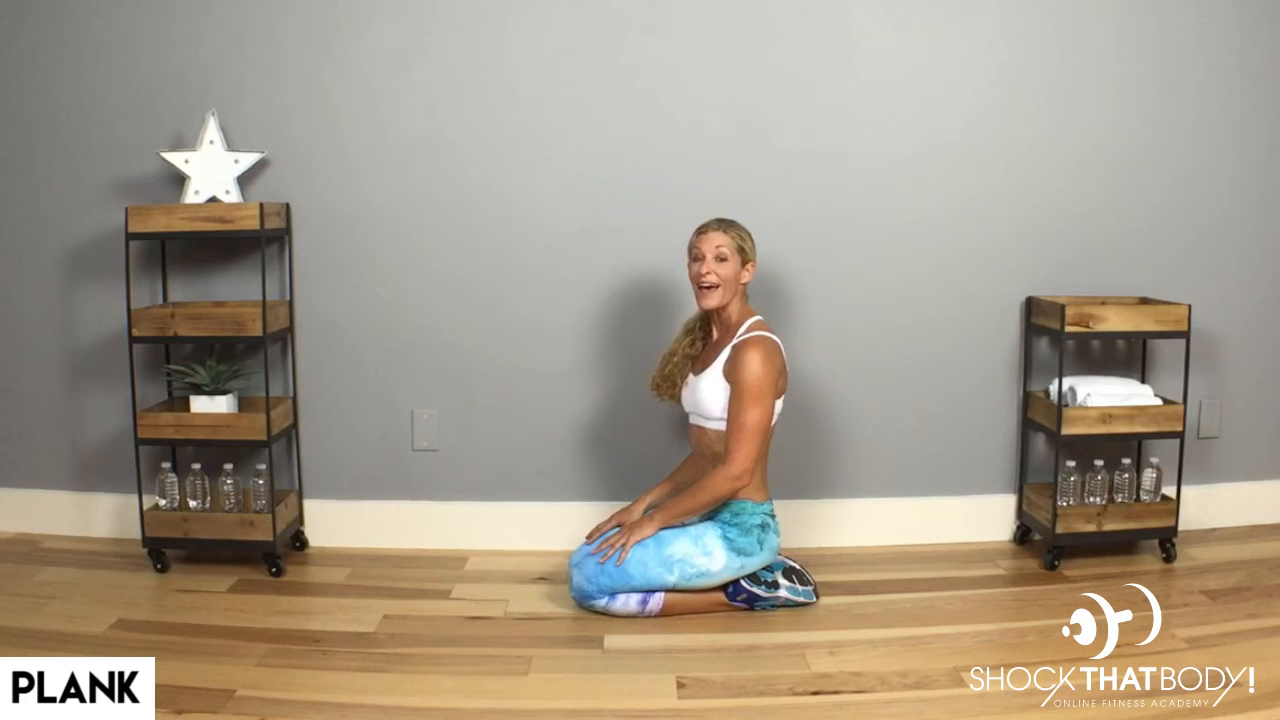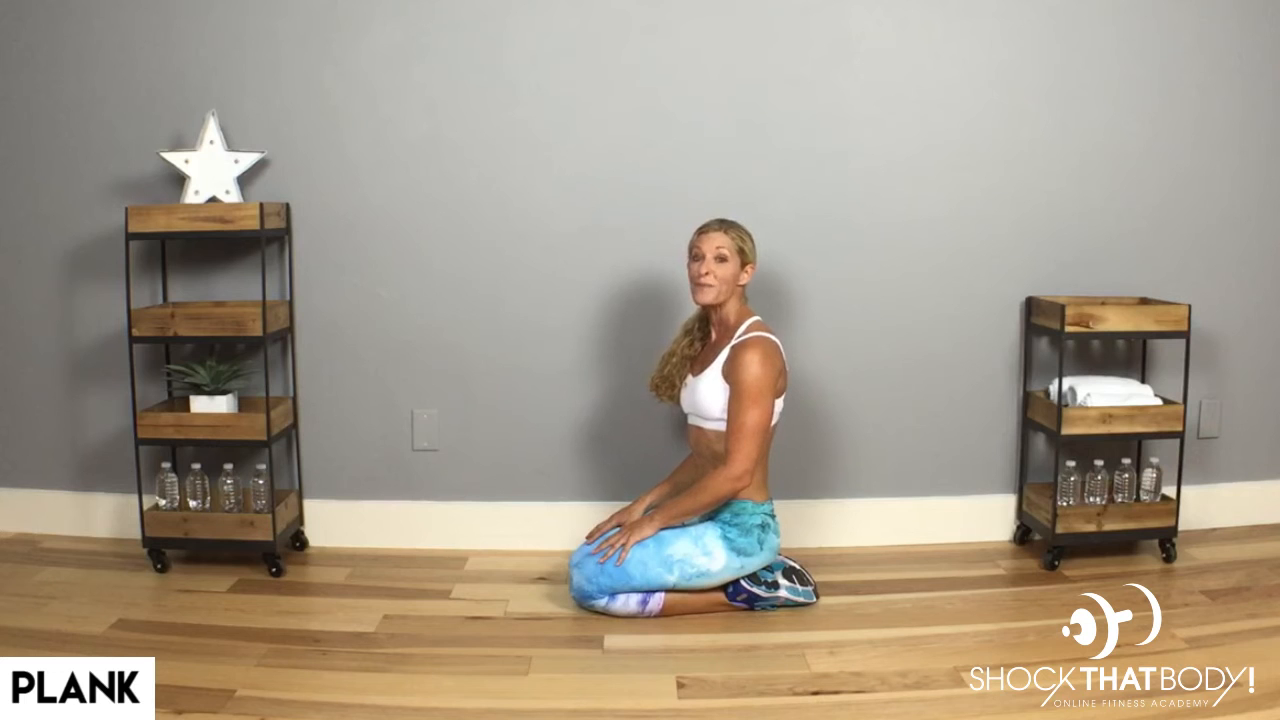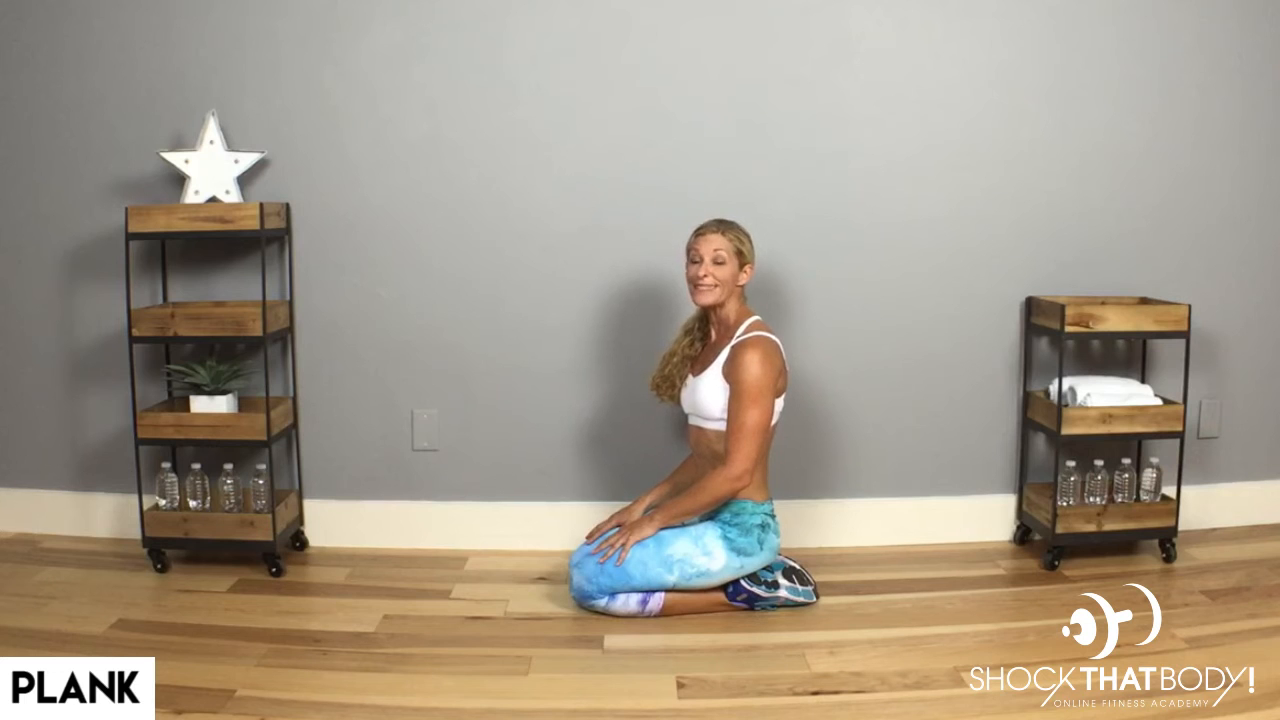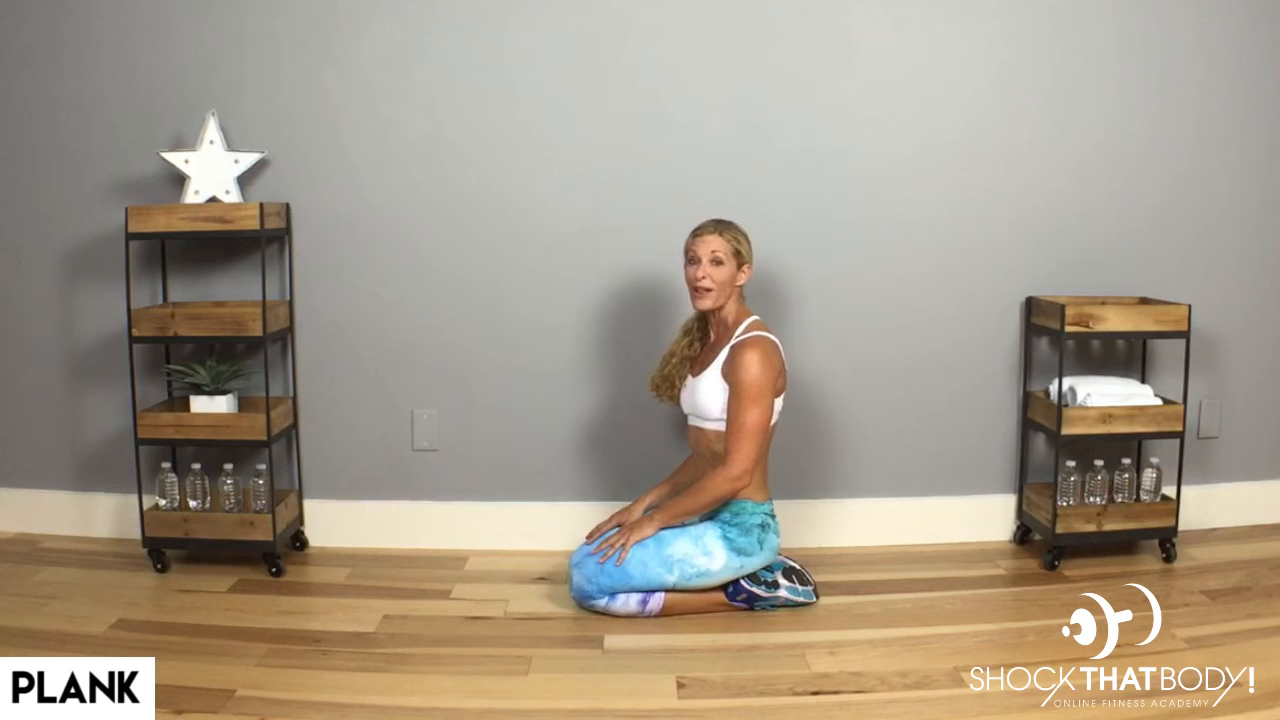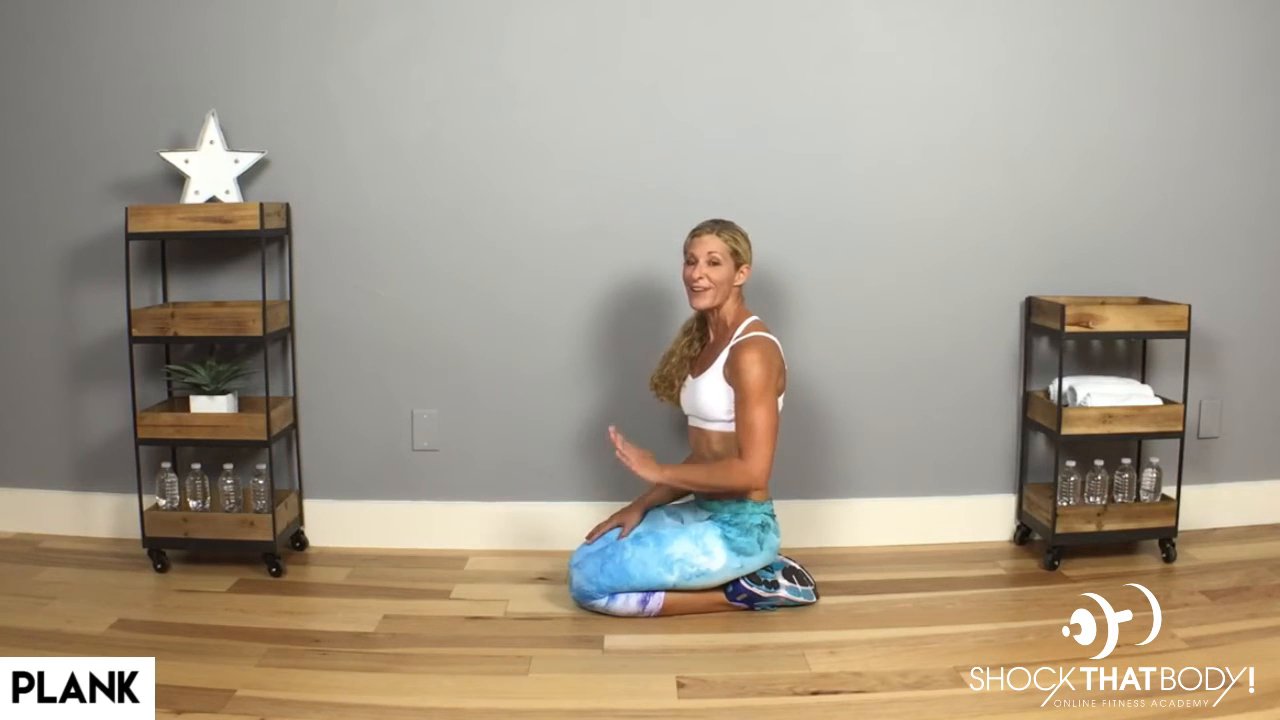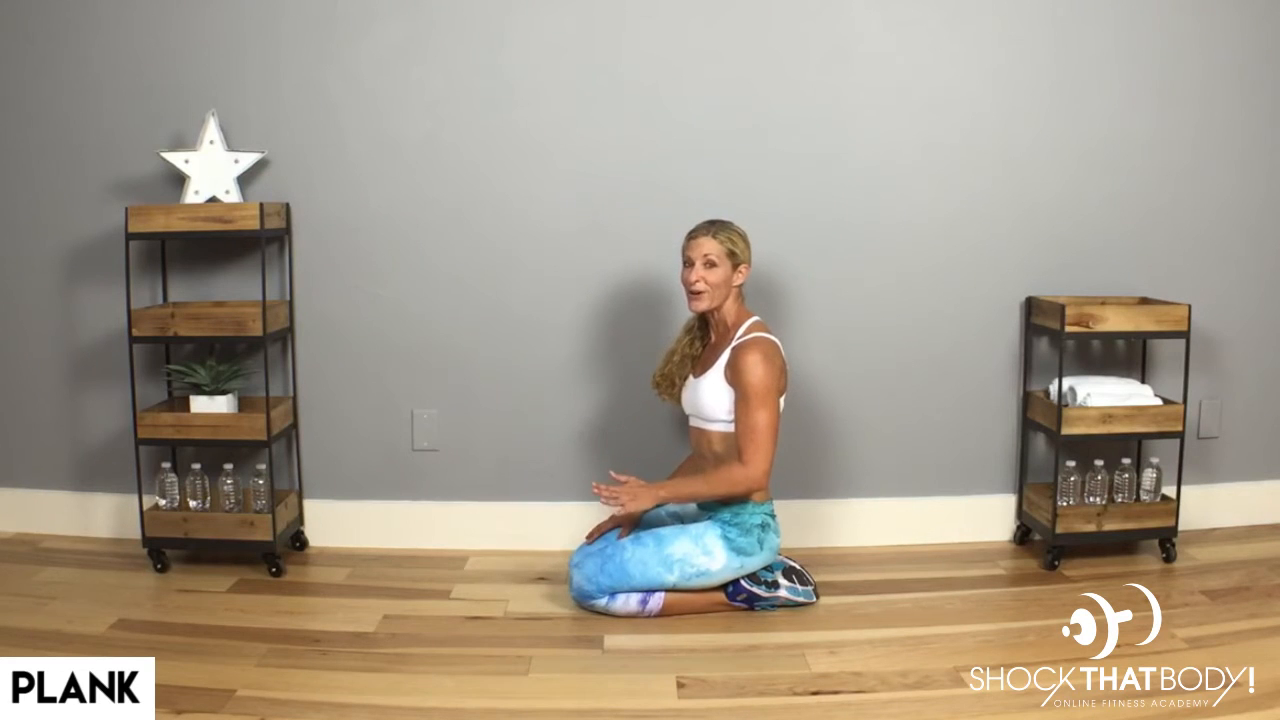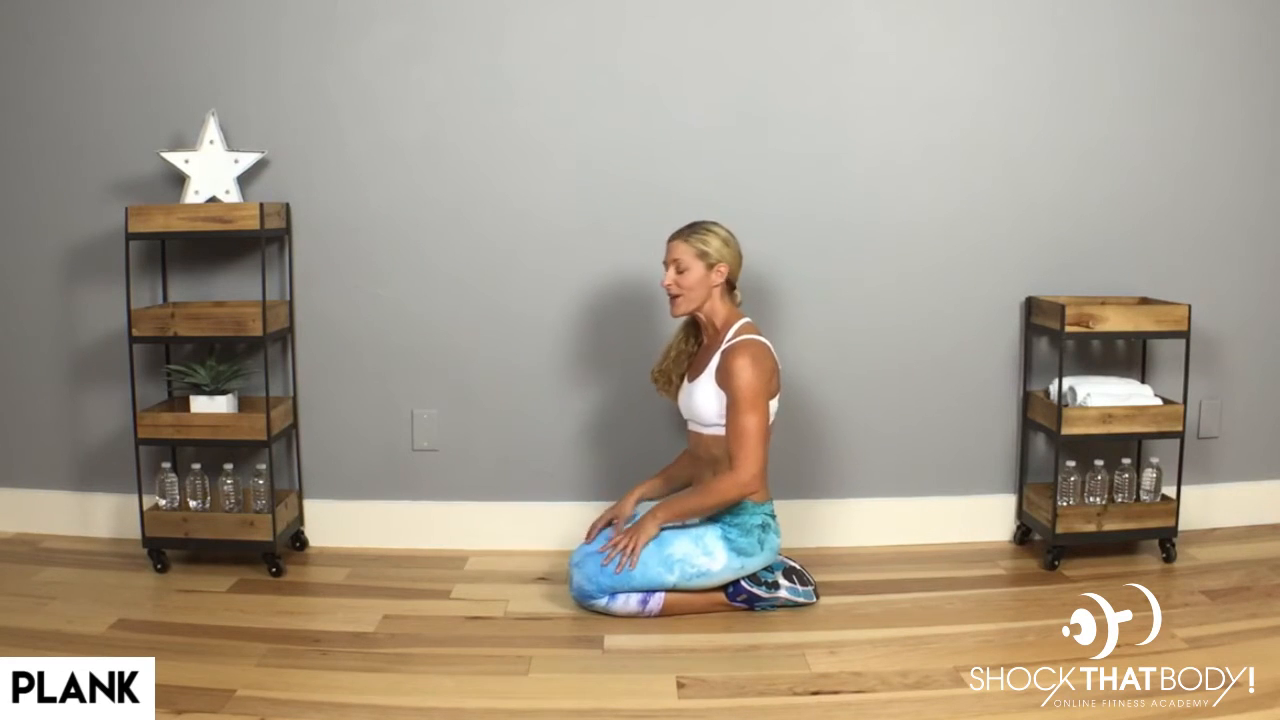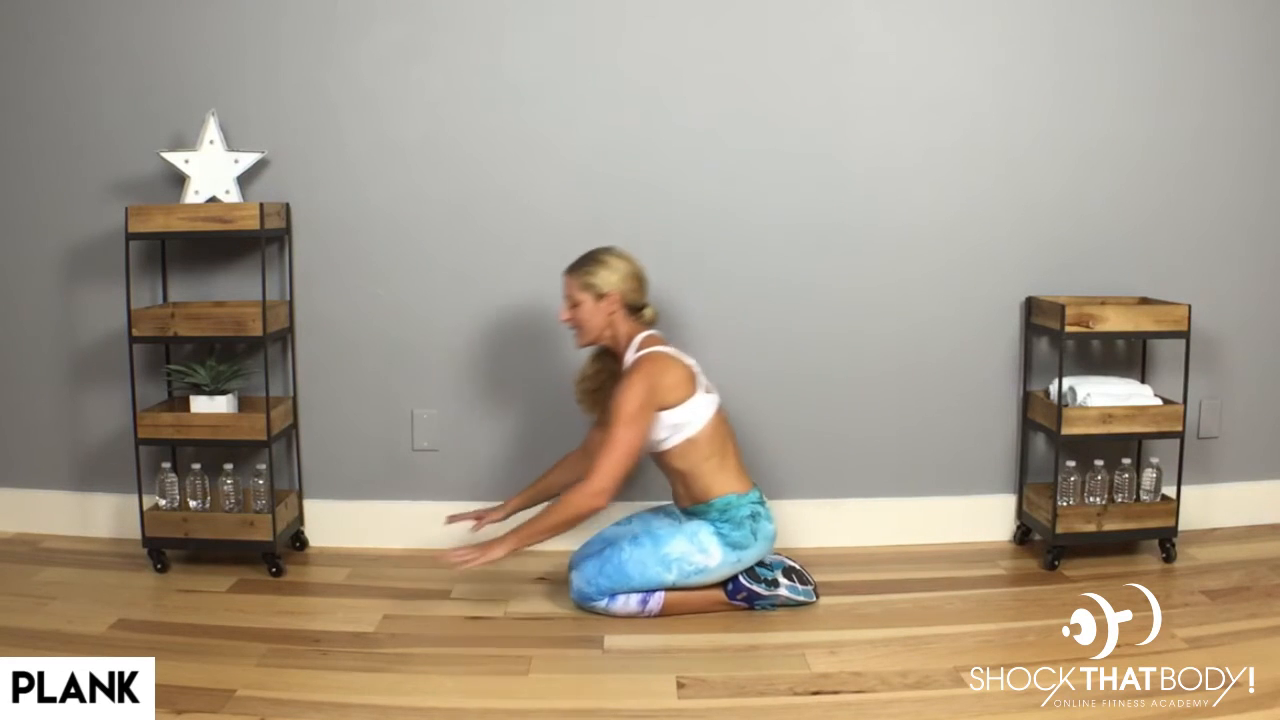
dt=0.4s
person 1, frame 1
left shoulder: (754, 351)
right shoulder: (706, 339)
left elbow: (736, 470)
left wrist: (654, 520)
right wrist: (645, 502)
left hip: (738, 528)
right hip: (709, 513)
left knee: (589, 579)
right knee: (587, 557)
left ankle: (743, 592)
right ankle: (753, 573)
person 1, frame 2
left shoulder: (753, 350)
right shoulder: (703, 340)
left elbow: (737, 472)
left wrist: (654, 520)
right wrist: (644, 503)
left hip: (739, 527)
right hip: (709, 513)
left knee: (588, 579)
right knee: (585, 559)
left ankle: (742, 592)
right ankle: (753, 574)
person 1, frame 3
left shoulder: (753, 351)
right shoulder: (706, 339)
left elbow: (736, 472)
left wrist: (654, 519)
right wrist: (645, 502)
left hip: (739, 528)
right hip: (709, 514)
left knee: (589, 580)
right knee: (587, 558)
left ankle: (742, 592)
right ankle: (753, 573)
person 1, frame 4
left shoulder: (752, 350)
right shoulder: (703, 340)
left elbow: (737, 471)
left wrist: (654, 520)
right wrist: (644, 503)
left hip: (740, 528)
right hip: (709, 514)
left knee: (589, 580)
right knee: (585, 559)
left ankle: (742, 592)
right ankle: (752, 574)
person 1, frame 5
left shoulder: (752, 350)
right shoulder: (704, 340)
left elbow: (753, 470)
left wrist: (660, 472)
right wrist: (644, 502)
left hip: (739, 528)
right hip: (708, 513)
left knee: (589, 581)
right knee: (588, 557)
left ankle: (742, 592)
right ankle: (752, 573)
person 1, frame 6
left shoulder: (753, 352)
right shoulder: (705, 340)
left elbow: (752, 472)
left wrist: (656, 493)
right wrist: (642, 503)
left hip: (739, 529)
right hip: (708, 514)
left knee: (588, 581)
right knee: (587, 558)
left ankle: (742, 592)
right ankle: (750, 573)
person 1, frame 7
left shoulder: (743, 356)
right shoulder: (701, 343)
left elbow: (744, 477)
left wrist: (656, 519)
right wrist: (636, 495)
left hip: (739, 529)
right hip: (709, 516)
left knee: (589, 580)
right knee: (589, 556)
left ankle: (742, 591)
right ankle: (748, 573)
person 1, frame 8
left shoulder: (645, 373)
right shoulder: (632, 360)
left elbow: (595, 492)
right elbow: (588, 455)
left wrist: (507, 543)
right wrist: (508, 507)
left hip: (730, 525)
right hip: (697, 516)
left knee: (590, 585)
right knee: (587, 562)
left ankle: (740, 589)
right ankle: (734, 567)
